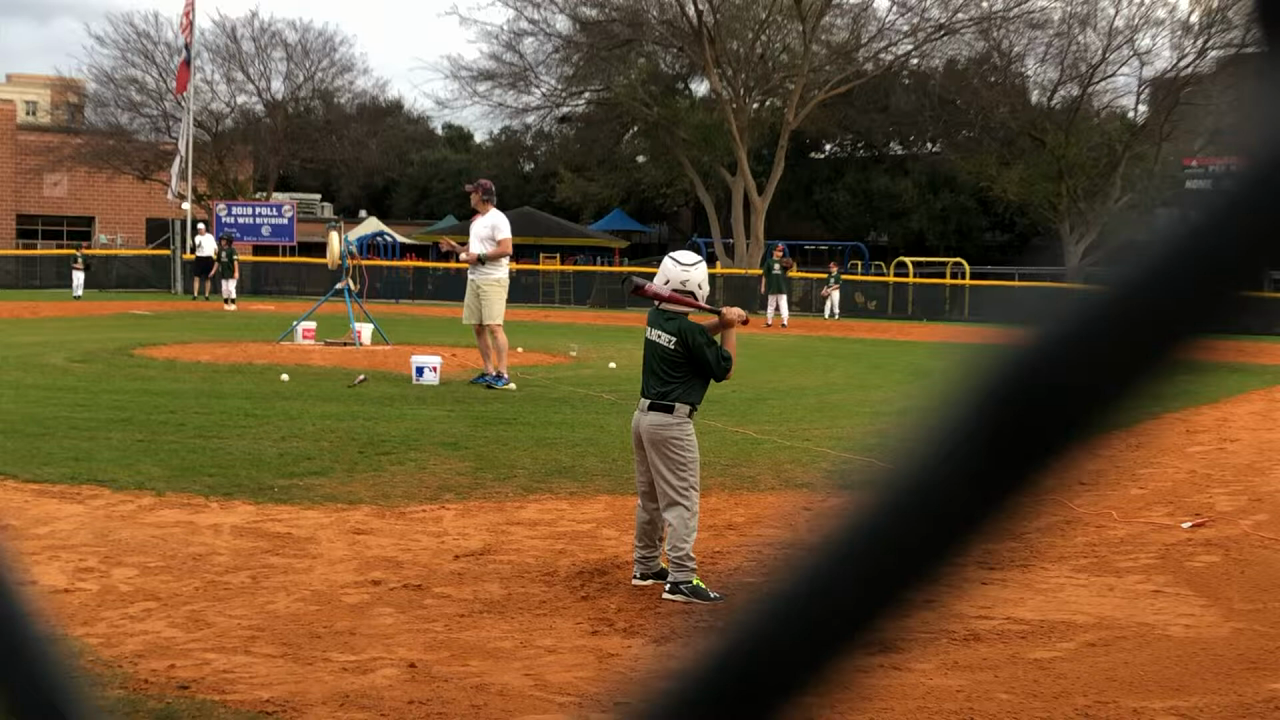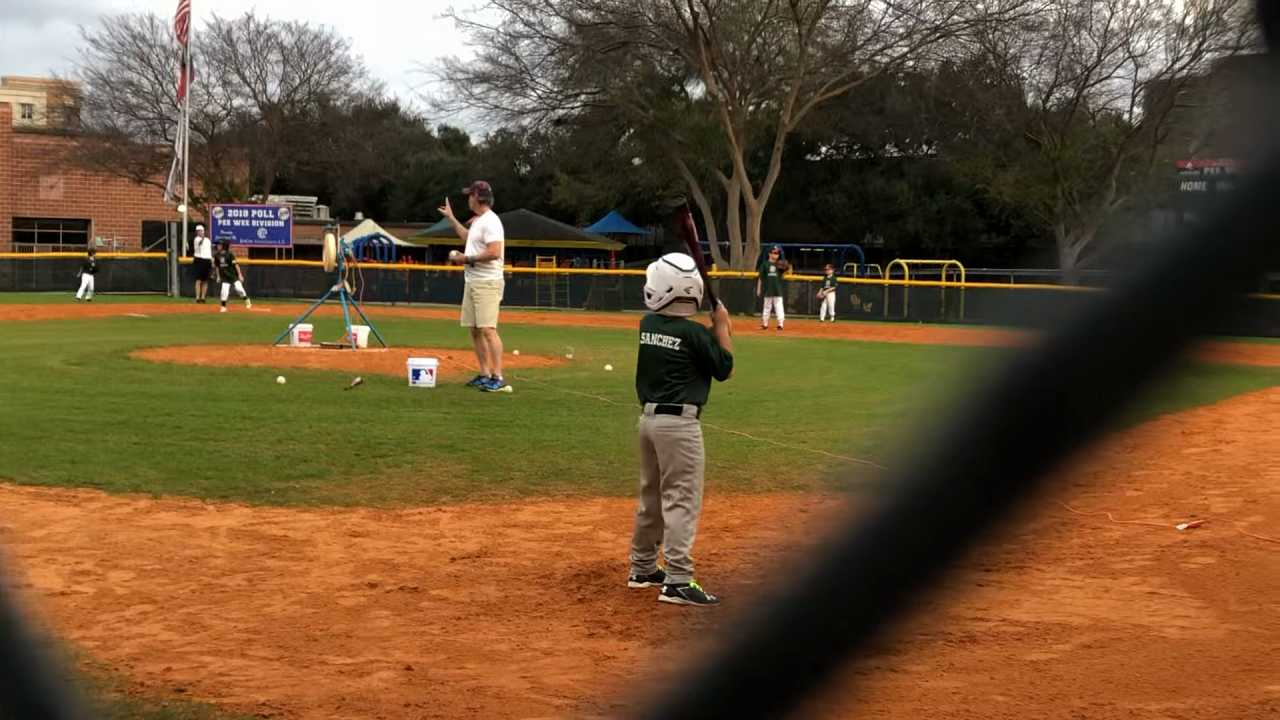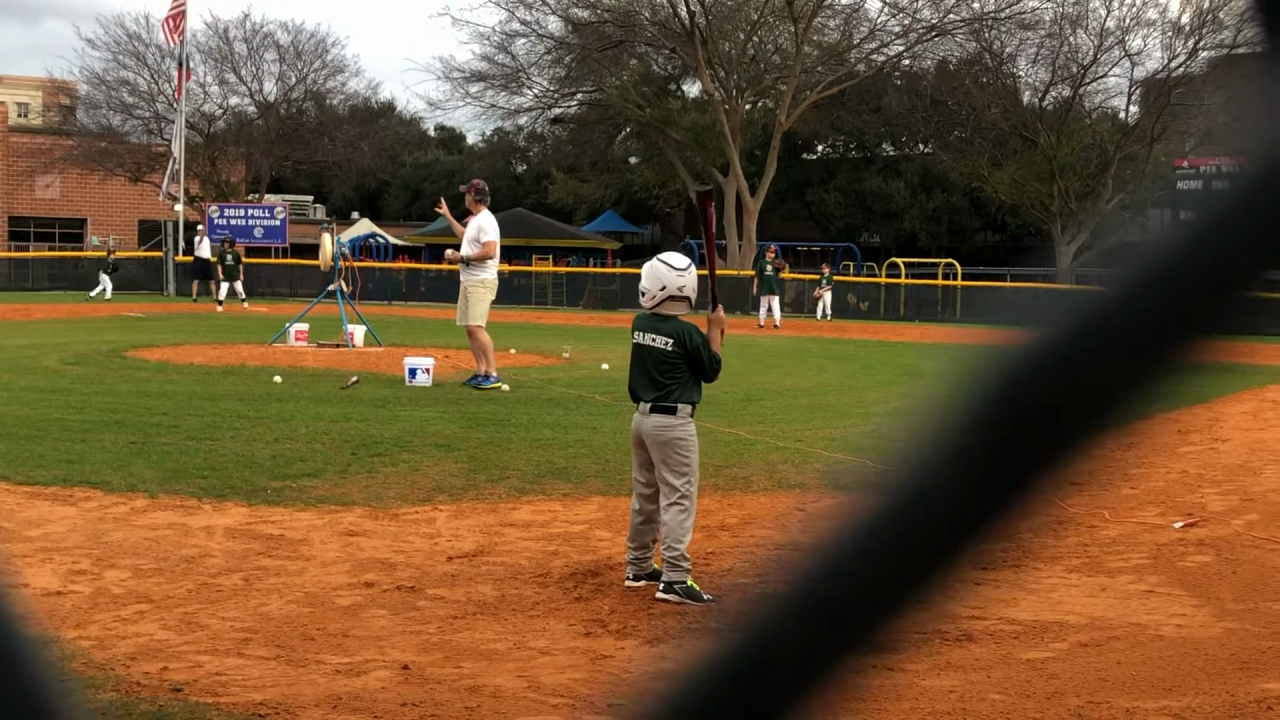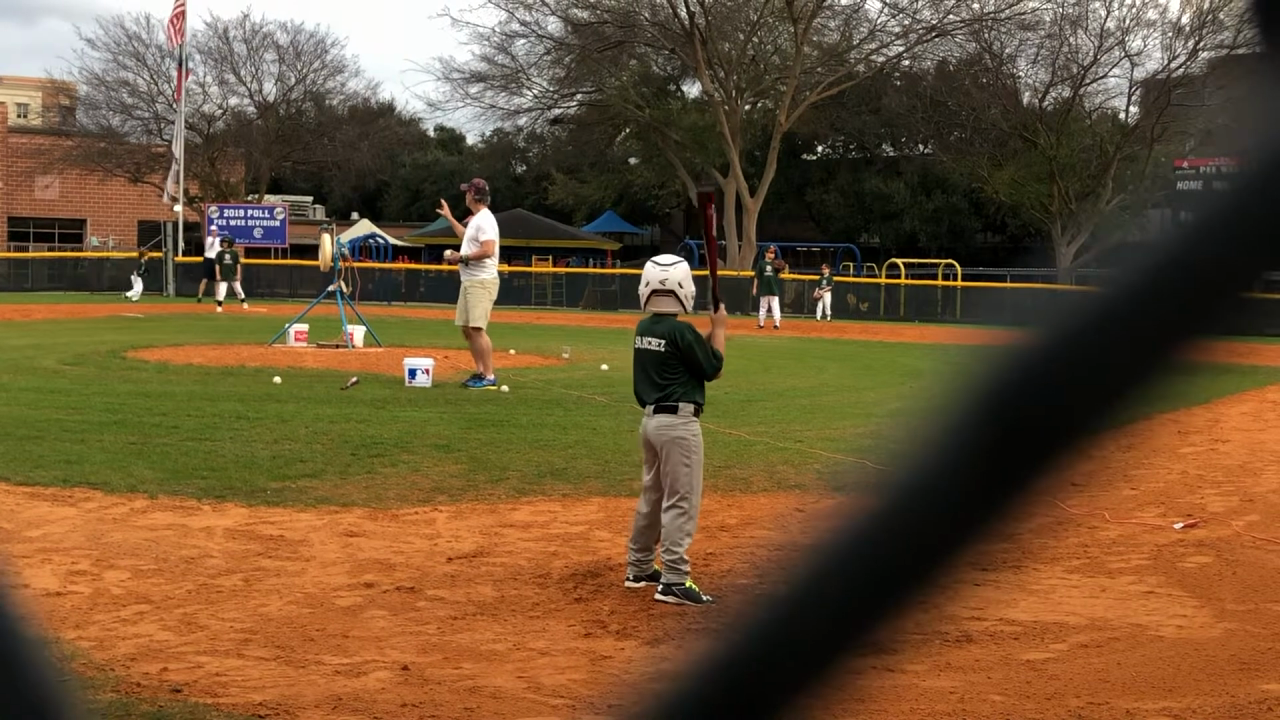
dt=0.5s
person 1, frame 1
left shoulder: (655, 317)
right shoulder: (690, 331)
right elbow: (724, 370)
left wrist: (720, 322)
right wrist: (729, 329)
left hip: (644, 416)
right hip: (671, 422)
left knee: (650, 497)
right knee: (682, 501)
left ankle: (646, 566)
right ankle: (680, 580)
person 1, frame 2
left shoulder: (647, 324)
right shoulder: (693, 331)
right elbow: (725, 369)
left wrist: (711, 329)
right wrist: (721, 325)
left hip: (649, 419)
right hip: (679, 424)
left knee: (651, 499)
right knee: (682, 502)
left ankle: (642, 568)
right ankle: (677, 582)
person 1, frame 3
left shoulder: (640, 324)
right shoulder: (687, 332)
right elbow: (712, 372)
left wrist: (709, 332)
right wrist: (714, 330)
left hip: (642, 418)
right hip: (673, 423)
left knee: (645, 496)
right knee: (679, 499)
left ankle: (638, 567)
right ankle: (675, 579)
person 1, frame 4
left shoulder: (643, 328)
right shoulder: (680, 330)
right elbow: (713, 369)
left wrist: (710, 336)
right wrist: (719, 328)
left hip: (651, 420)
right hip: (679, 423)
left knee: (652, 498)
right knee: (681, 502)
left ankle: (639, 567)
right ankle: (674, 581)
person 2, frame 1
left shoulder: (497, 219)
right shoulder: (475, 221)
left elbow: (506, 249)
left wrist: (479, 257)
right wrist: (454, 247)
left hip: (493, 281)
right hip: (474, 280)
left knee: (494, 327)
right knee: (478, 327)
left ankle: (503, 374)
right ankle: (489, 372)
person 2, frame 2
left shoulder: (490, 221)
right shoulder: (477, 221)
left elbow: (494, 253)
right elbow: (468, 238)
left wrist: (467, 259)
right wrist: (451, 217)
left hip: (487, 283)
right hip: (472, 282)
left knee: (488, 329)
right knee: (474, 330)
left ankle: (498, 377)
right ankle: (485, 374)
person 2, frame 3
left shoulder: (486, 220)
right shoulder: (474, 220)
left elbow: (489, 252)
left wrist: (462, 258)
right wrist: (448, 216)
left hip: (482, 281)
right hip: (467, 281)
left knee: (476, 327)
right knee: (469, 329)
left ankle: (492, 374)
right ankle: (481, 373)
person 2, frame 4
left shoulder: (484, 219)
right shoulder: (475, 219)
left elbow: (487, 251)
left wrist: (461, 257)
right wrist: (449, 217)
left hip: (482, 282)
right hip: (469, 281)
left knee: (477, 329)
right knee: (467, 329)
left ankle: (489, 377)
right ankle: (480, 373)
